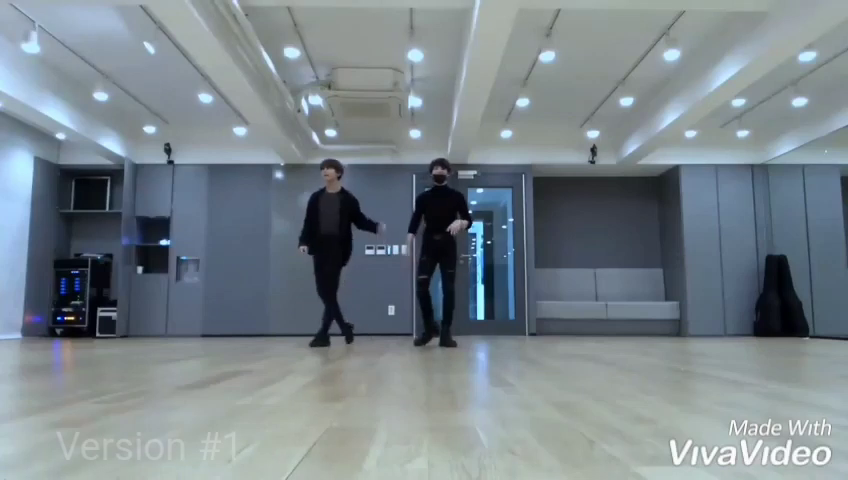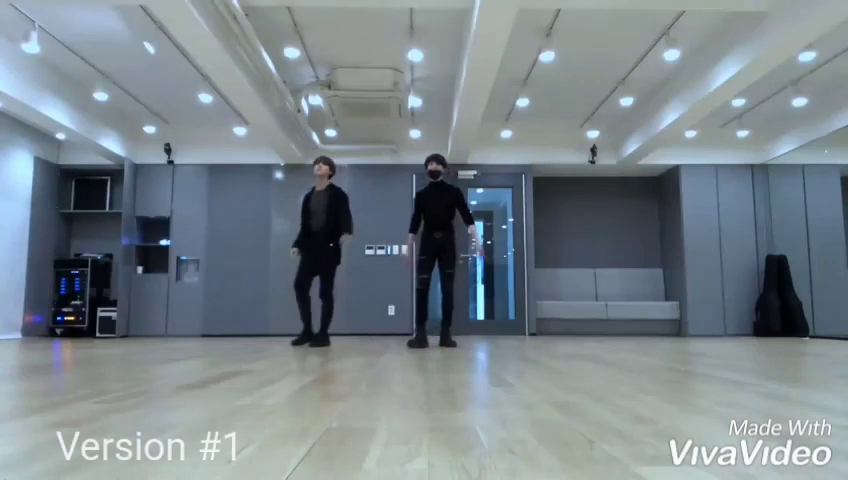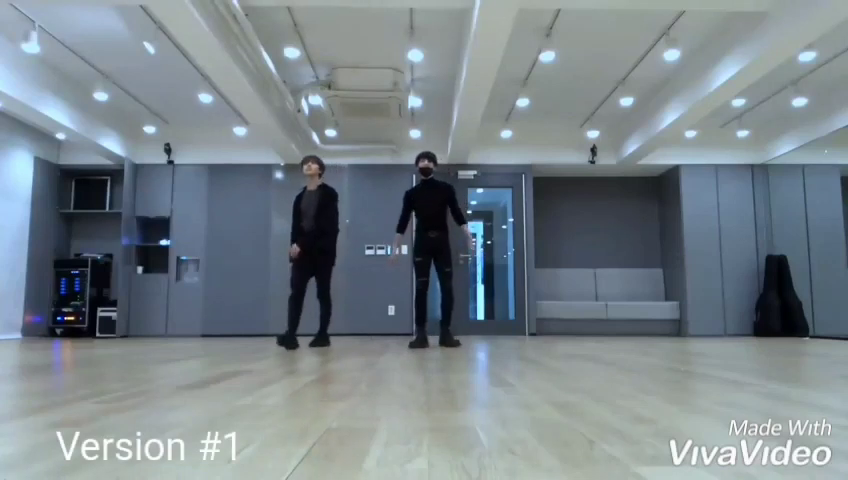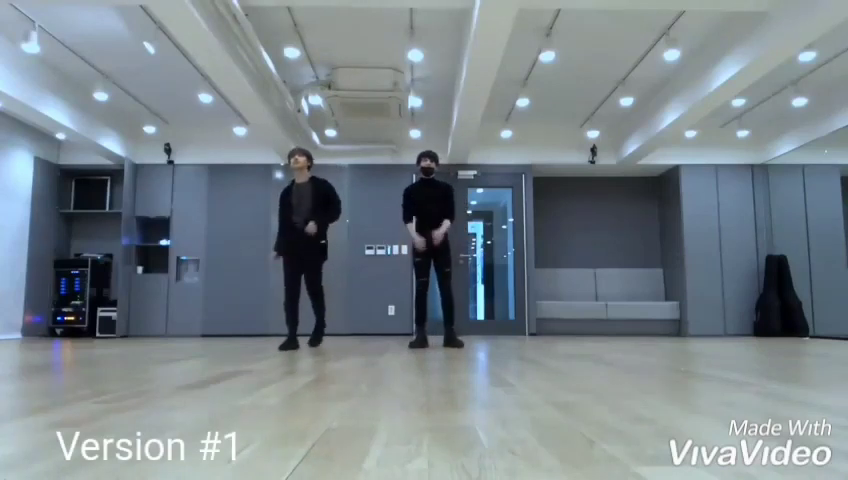
dt=0.3s
person 1, frame 1
left shoulder: (457, 196)
right shoulder: (423, 197)
left elbow: (468, 221)
right elbow: (414, 223)
left wrist: (460, 223)
left hip: (448, 246)
right hip: (429, 245)
left knee: (448, 289)
right knee: (421, 286)
left ankle: (445, 333)
right ankle: (429, 326)
person 1, frame 2
left shoulder: (454, 192)
right shoulder: (421, 195)
left elbow: (467, 216)
right elbow: (416, 222)
left wrist: (476, 240)
right wrist: (409, 249)
left hip: (447, 242)
right hip: (427, 242)
left knee: (447, 288)
right knee: (422, 287)
left ankle: (445, 333)
right ankle: (420, 333)
person 1, frame 3
left shoulder: (445, 189)
right shoulder: (411, 193)
left elbow: (458, 215)
right elbow: (403, 221)
left wrist: (469, 239)
right wrist: (396, 248)
left hip: (442, 240)
right hip: (422, 241)
left knee: (446, 286)
right knee: (421, 287)
left ankle: (445, 332)
right ankle: (421, 334)
person 1, frame 4
left shoulder: (446, 189)
right shoulder: (411, 190)
left elbow: (451, 214)
right elbow: (407, 217)
left wrist: (442, 231)
right wrist: (414, 235)
left hip: (441, 241)
right hip: (421, 242)
left knee: (446, 287)
right knee: (421, 288)
left ankle: (450, 333)
right ankle: (421, 334)
person 2, frame 1
left shoulder: (348, 199)
right shoulder: (315, 198)
left elbow: (359, 220)
right elbow: (308, 223)
left wrist: (376, 227)
right wrist: (303, 242)
left hip: (337, 248)
right hip: (319, 248)
left knee: (329, 290)
right knee: (323, 291)
left ankle: (323, 333)
right ankle: (344, 326)
person 2, frame 2
left shoulder: (337, 194)
right shoulder: (309, 196)
left elbow: (344, 218)
right elbow: (304, 224)
left wrist: (346, 233)
right wrist: (297, 244)
left hip: (330, 246)
right hip: (311, 246)
left knee: (325, 291)
right knee: (300, 285)
left ankle: (323, 334)
right ankle: (307, 331)
person 2, frame 3
left shoulder: (328, 194)
right shoulder: (299, 198)
left elbow: (325, 223)
right elbow: (296, 226)
left wrist: (301, 244)
right wrist: (294, 248)
left hip: (322, 249)
right hip: (302, 251)
left knee: (323, 292)
right knee: (296, 290)
left ankle: (323, 334)
right ankle: (290, 335)
person 2, frame 4
left shoulder: (321, 186)
right shoulder: (286, 192)
left elbow: (335, 209)
right elbow: (283, 220)
left wrist: (318, 223)
right wrist: (278, 246)
left hip: (313, 244)
right hip: (291, 245)
left knee: (314, 288)
right knee: (291, 291)
left ankle: (319, 327)
right ankle: (292, 337)
